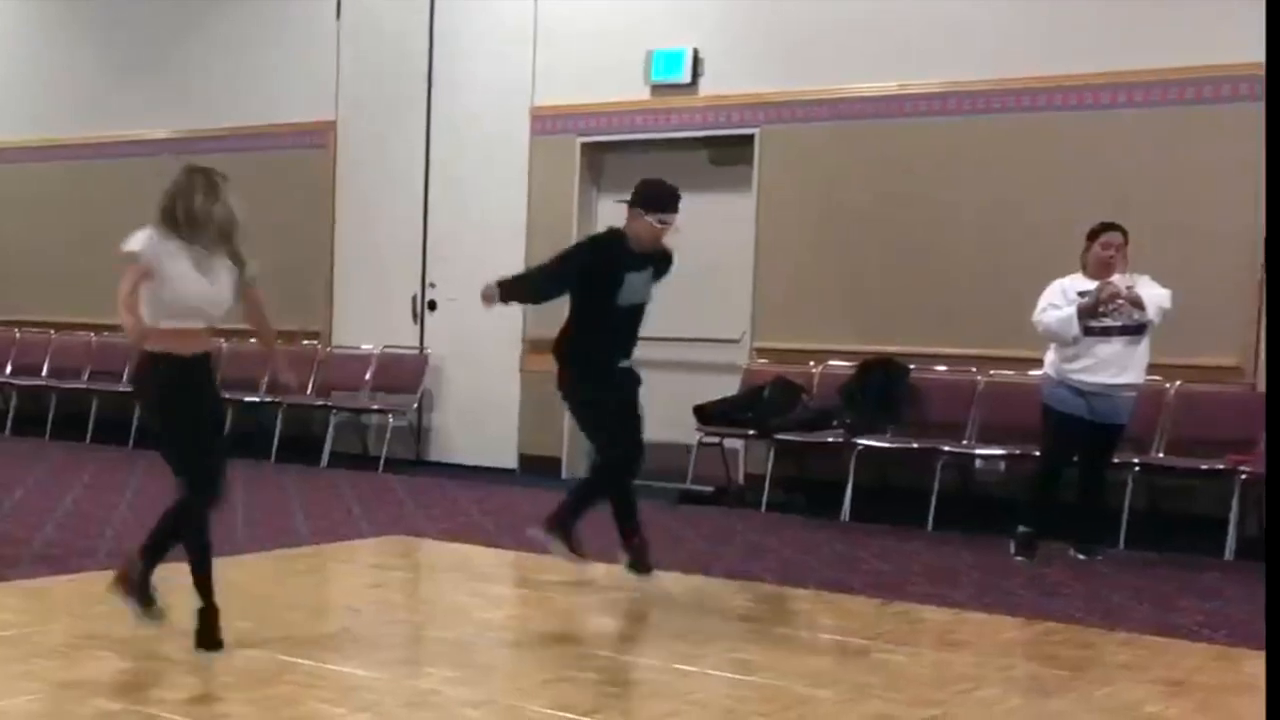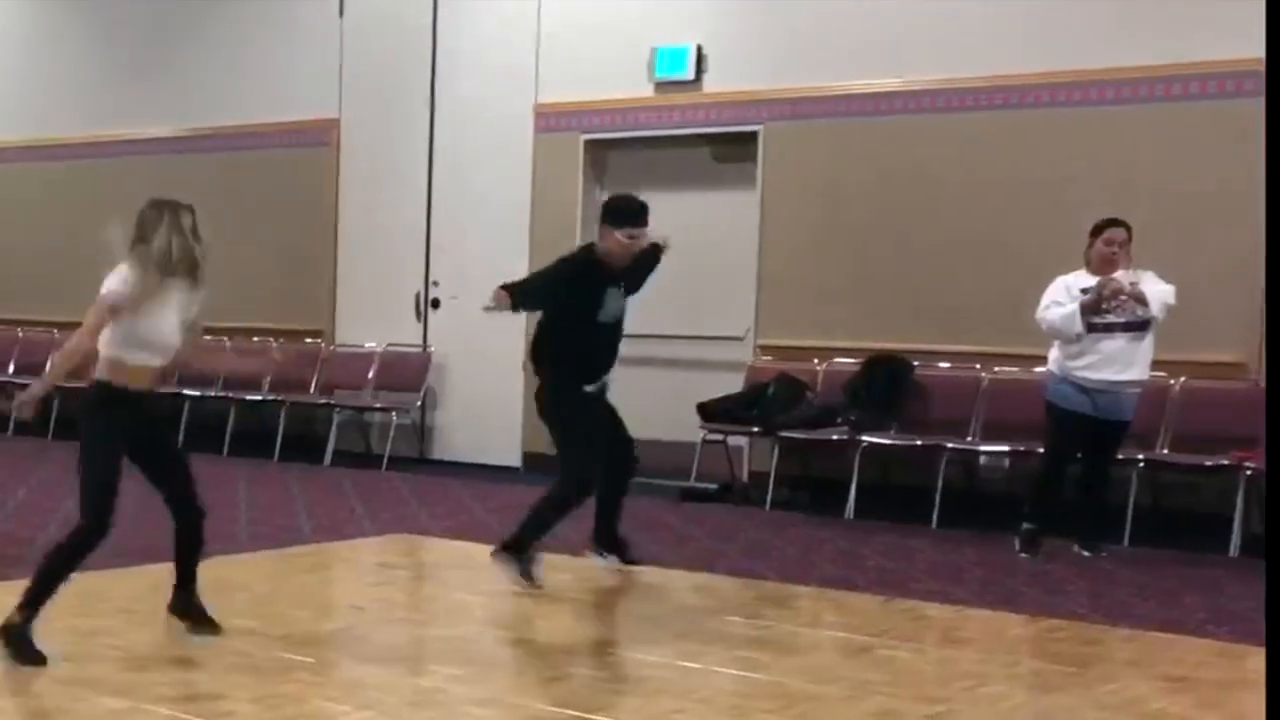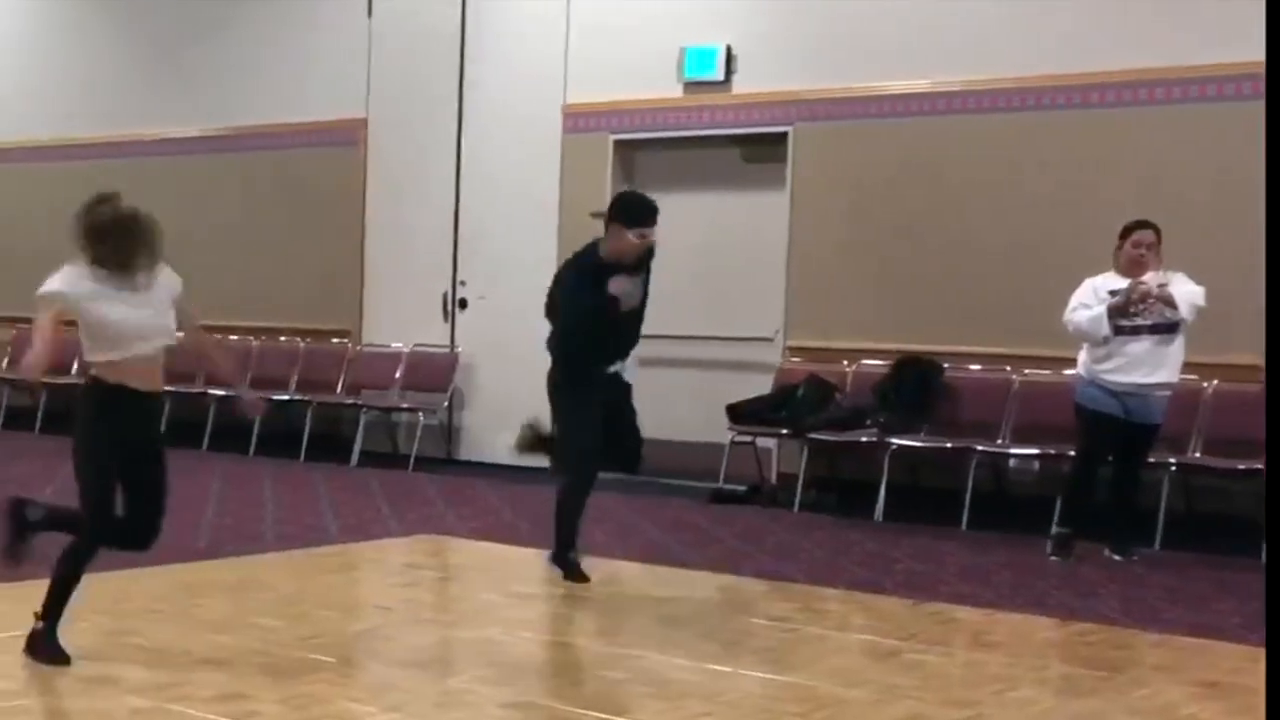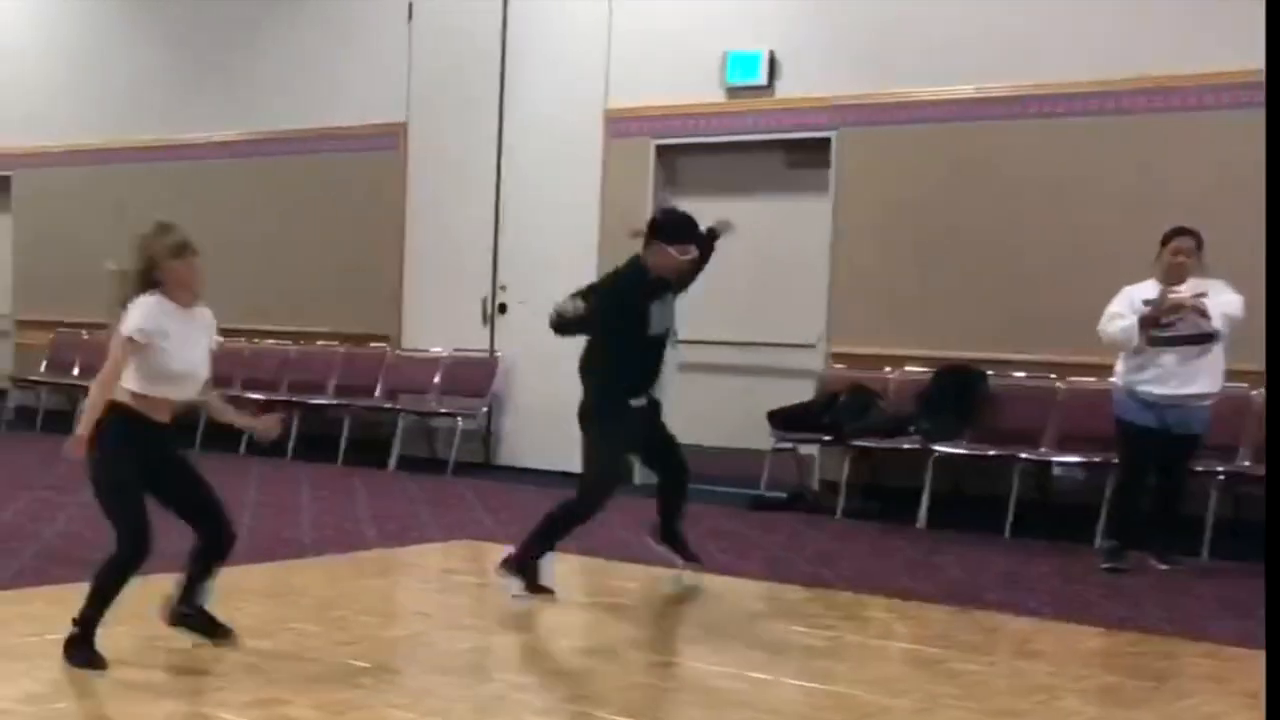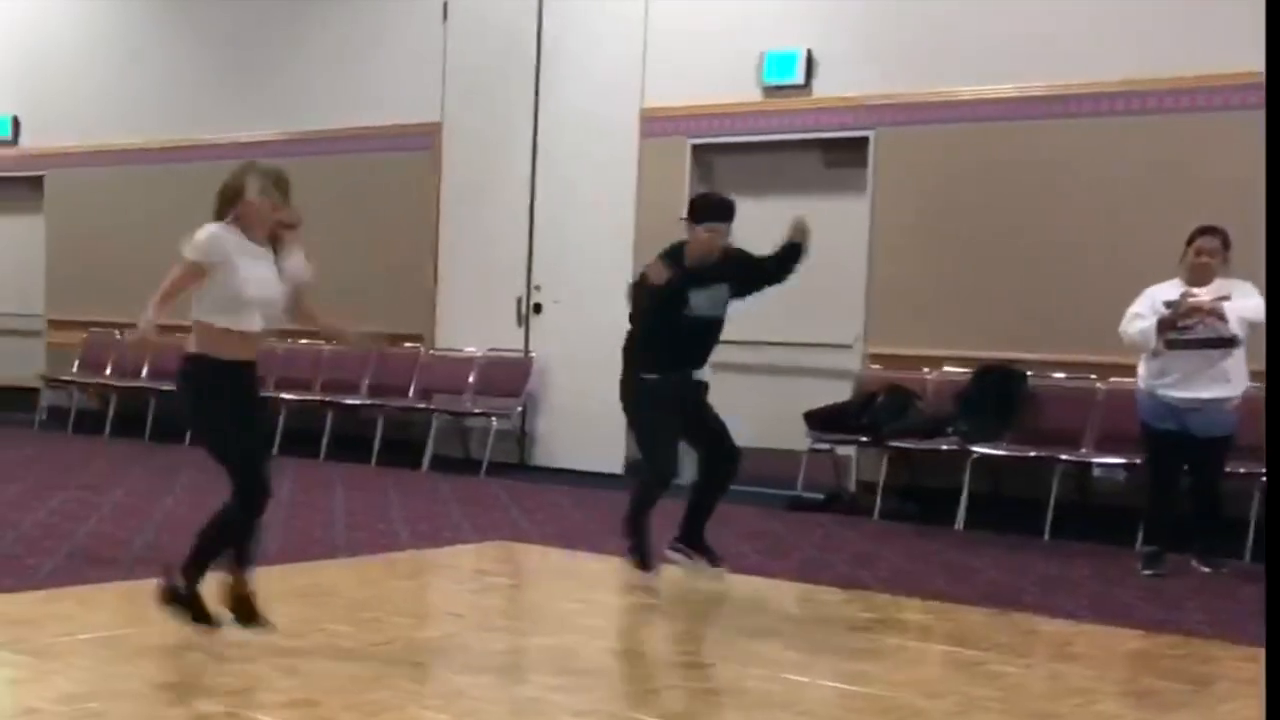
dt=0.3s
person 1, frame 1
left shoulder: (228, 254)
right shoulder: (153, 243)
left elbow: (254, 309)
right elbow: (125, 295)
left wrist: (278, 361)
right wrist: (137, 325)
left hip: (199, 375)
right hip: (159, 374)
left knee: (208, 490)
right knee: (199, 489)
left ankle: (140, 566)
right ankle: (205, 606)
person 1, frame 2
left shoulder: (183, 288)
right shoulder: (130, 279)
left elbow: (194, 353)
right elbow: (86, 336)
left wrist: (247, 365)
right wrist: (42, 385)
left hip: (146, 409)
right hip: (109, 409)
left knee: (190, 511)
right knee: (95, 524)
left ankle: (185, 599)
person 1, frame 3
left shoulder: (161, 278)
right shoulder: (73, 282)
left elbow: (194, 335)
right elbow: (44, 336)
left wrist: (236, 383)
left hip: (146, 413)
right hip: (104, 409)
left knee: (140, 532)
right knee: (96, 524)
right ankle: (43, 629)
person 1, frame 4
left shoulder: (202, 319)
right shoulder: (148, 311)
right elbow: (109, 374)
left wrist: (249, 422)
right wrist: (83, 428)
left hip: (159, 441)
right hip: (120, 435)
left knee: (220, 534)
right knee: (136, 544)
left ankle: (187, 606)
right ankle: (80, 635)
person 1, frame 5
left shoulder: (285, 255)
right shoulder: (215, 238)
left elbow: (303, 314)
right elbow: (168, 290)
left wrist: (347, 338)
right wrist: (148, 320)
left hip: (244, 378)
right hip: (205, 375)
left knee: (249, 491)
right knee: (254, 488)
left ankle: (185, 582)
right ankle: (230, 587)
person 2, frame 1
left shoulder: (652, 255)
right shoulder: (596, 251)
right elbow: (549, 277)
right wrist: (505, 289)
left hip: (616, 370)
right hip: (585, 373)
left knee: (627, 454)
right knee: (620, 453)
left ankle: (560, 524)
right ankle: (632, 539)
person 2, frame 2
left shoulder: (621, 268)
right shoulder: (577, 269)
right elbow: (537, 287)
left wrist: (653, 254)
right wrist: (509, 296)
left hip: (588, 390)
right hip: (564, 392)
left knee: (622, 460)
right knee: (583, 476)
left ankle: (606, 539)
right ankle: (515, 549)
person 2, frame 3
left shoulder: (639, 259)
right shoulder: (579, 271)
right elbow: (560, 314)
right wrist: (606, 294)
left hip: (611, 376)
right hip: (575, 380)
left knee: (626, 456)
right knee: (582, 470)
left ankle: (550, 443)
right ankle: (565, 553)
person 2, frame 4
left shoulder: (665, 279)
right shoulder: (621, 286)
right elbow: (566, 324)
left wrist: (711, 238)
right wrist: (570, 311)
left hip: (639, 403)
right hip: (608, 406)
left knee: (675, 471)
right knee: (594, 494)
left ankle: (668, 535)
right ankle: (524, 562)
person 2, frame 5
left shoulder: (730, 265)
right shoulder: (665, 268)
left elbow: (771, 272)
right elbow: (642, 320)
left wrist: (796, 242)
right wrist: (655, 288)
left hip: (683, 383)
right hip: (646, 385)
left knee: (723, 456)
right knee: (660, 468)
left ankle: (689, 539)
right ankle: (636, 538)
person 3, frame 1
left shoulder: (1138, 284)
right shoulder: (1065, 287)
left elbow: (1161, 302)
right elbow: (1045, 323)
left wrist: (1129, 297)
right wrist: (1088, 306)
left hip: (1117, 396)
right hip: (1068, 391)
left knee: (1095, 470)
right knee: (1053, 463)
left ankle: (1085, 539)
right ankle: (1028, 530)
person 3, frame 2
left shoulder: (1143, 280)
right shoulder: (1068, 283)
left elbow: (1165, 297)
right elbow: (1049, 320)
left wrist: (1131, 292)
right wrist: (1091, 303)
left hip: (1120, 392)
right hip: (1071, 387)
left knee: (1099, 467)
right knee: (1057, 459)
left ankle: (1089, 535)
right ankle: (1032, 527)
person 3, frame 3
left shoulder: (1172, 281)
right shoulder: (1096, 285)
left elbow: (1194, 298)
right elbow: (1076, 323)
left wrist: (1159, 295)
right wrist: (1117, 305)
left hip: (1150, 396)
right hip: (1100, 390)
left knee: (1129, 470)
right knee: (1087, 461)
left ankle: (1118, 538)
right ankle: (1064, 531)
person 3, frame 4
left shoulder: (1212, 289)
right shoulder: (1133, 293)
left elbow: (1232, 309)
right elbow: (1111, 332)
left wrist: (1192, 305)
right wrist: (1150, 316)
left hip: (1190, 405)
right hip: (1139, 401)
left knee: (1172, 479)
right knee: (1132, 474)
left ankle: (1161, 546)
right ankle: (1116, 544)
person 3, frame 5
left shoulder: (1238, 291)
right shoulder: (1157, 294)
left elbow: (1253, 312)
right elbow: (1132, 332)
left wrist: (1211, 308)
right wrist: (1171, 318)
left hip: (1216, 407)
right hip: (1163, 404)
left knee: (1208, 482)
right knee: (1162, 481)
left ankle: (1203, 550)
right ankle: (1153, 549)
